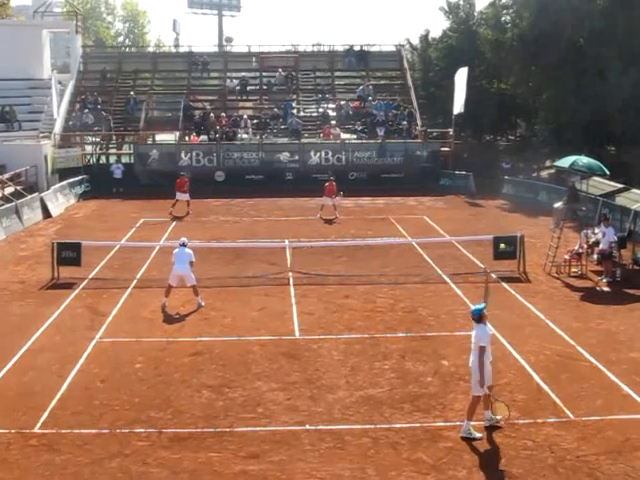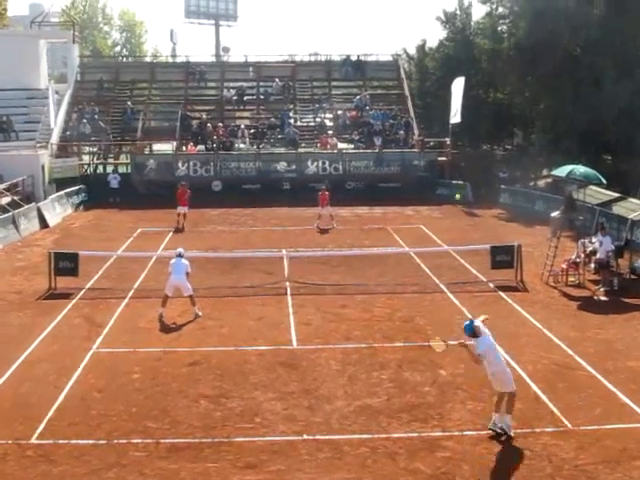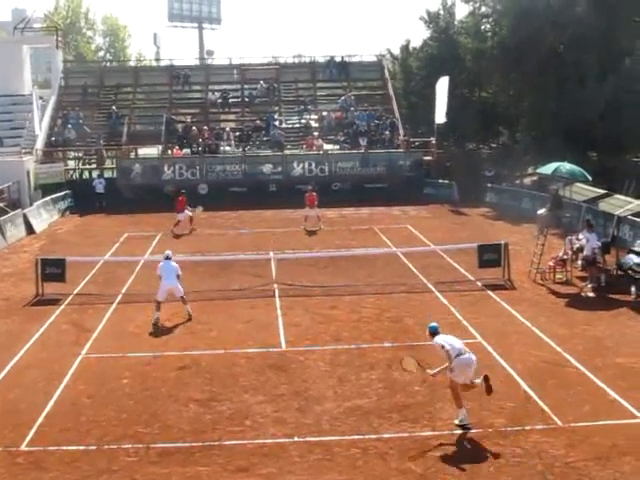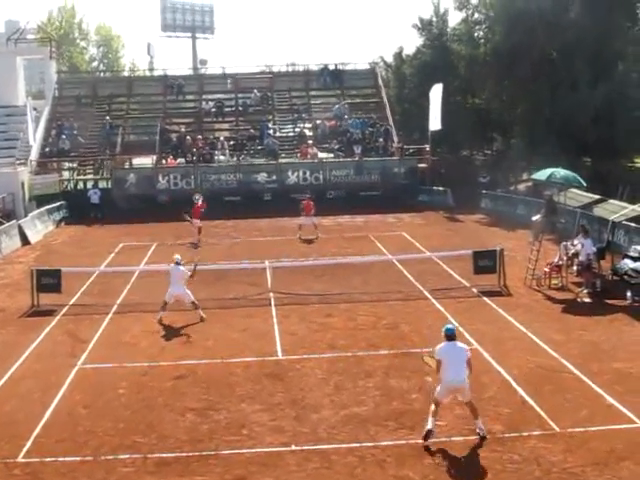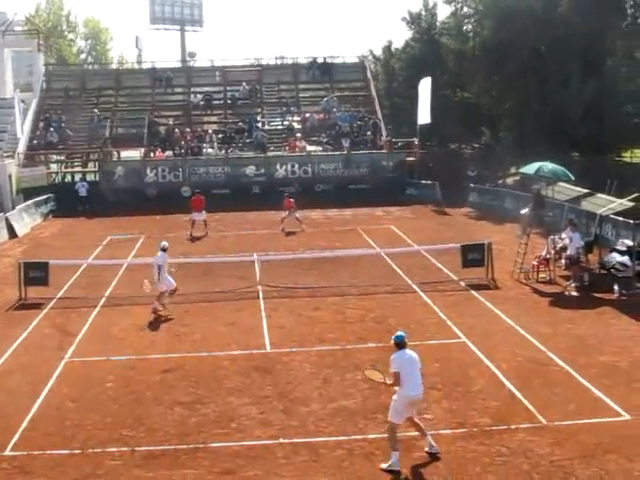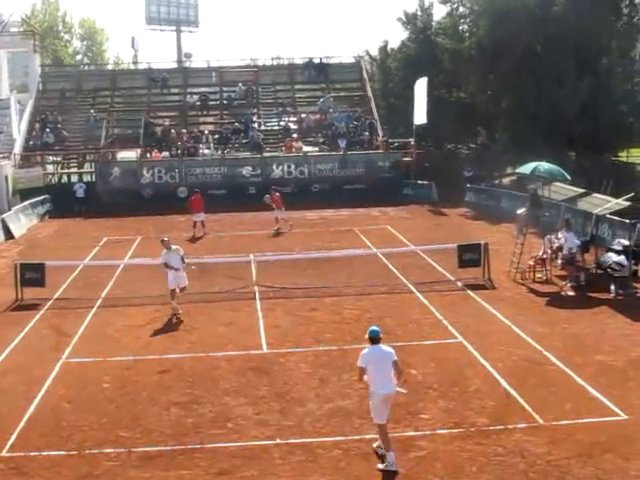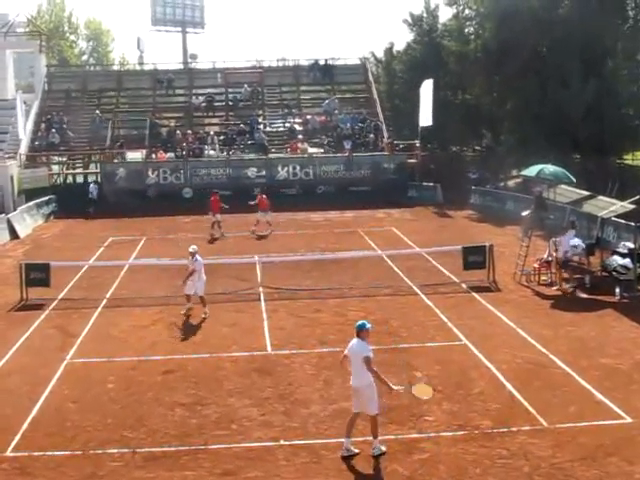
dt=0.7s
person 1, frame 1
left shoulder: (480, 325)
right shoulder: (483, 333)
left elbow: (483, 306)
right elbow: (481, 356)
right wrist: (481, 376)
left hip: (483, 365)
right hip: (480, 368)
left knee: (488, 389)
right knee: (477, 397)
left ankle: (488, 418)
right ankle: (466, 430)
person 1, frame 2
left shoulder: (478, 327)
right shoulder: (479, 343)
left elbow: (482, 319)
right elbow: (478, 361)
right wrist: (469, 348)
left hip: (494, 369)
right hip: (500, 370)
left knee: (502, 393)
right knee: (511, 394)
left ankle: (495, 422)
right ankle: (505, 423)
person 1, frame 3
left shoulder: (437, 340)
right shoulder: (448, 337)
left elbow: (446, 349)
right elbow: (450, 363)
left wrist: (451, 365)
right wrist: (436, 371)
left hip: (460, 360)
right hip: (470, 358)
left knee: (453, 387)
right knee: (463, 388)
left ankle: (463, 418)
right ankle: (481, 381)
person 1, frame 4
left shoulder: (440, 348)
right shoulder: (464, 348)
left elbow: (438, 370)
right elbow: (470, 369)
left hip: (447, 383)
right hip: (462, 382)
left knee: (435, 404)
right knee: (469, 402)
left ankle: (430, 427)
right ankle: (481, 428)
person 1, frame 5
left shoulder: (395, 358)
right shoulder: (414, 355)
left elbow: (397, 382)
right elbow: (420, 376)
left wrist: (388, 383)
left hip: (404, 396)
right hip: (418, 394)
left knee: (392, 428)
right knee: (411, 418)
left ankle: (394, 462)
right ankle: (432, 446)
person 1, frame 6
left shoulder: (365, 354)
right shoulder: (389, 351)
left elbow: (360, 377)
right elbow: (399, 371)
right wrist: (396, 383)
left hip: (377, 392)
right hip: (390, 391)
left knee: (382, 426)
right knee: (382, 421)
left ankle: (391, 461)
right ankle: (381, 446)
person 1, frame 7
left shoulder: (352, 344)
right shoulder: (364, 347)
left elbow: (342, 361)
right elbow: (370, 368)
right wrist: (388, 384)
left hip: (355, 384)
right hip: (365, 384)
left knee: (355, 413)
right knee: (373, 416)
left ankle: (346, 447)
right ankle: (376, 447)
